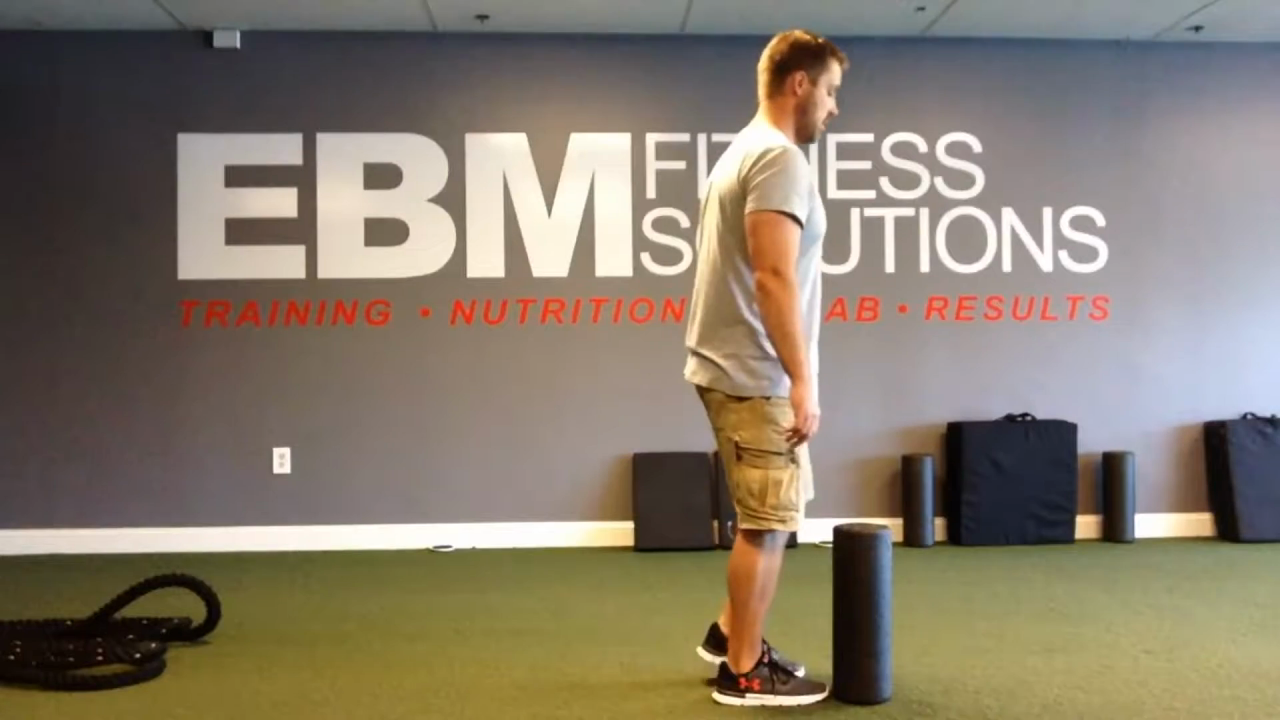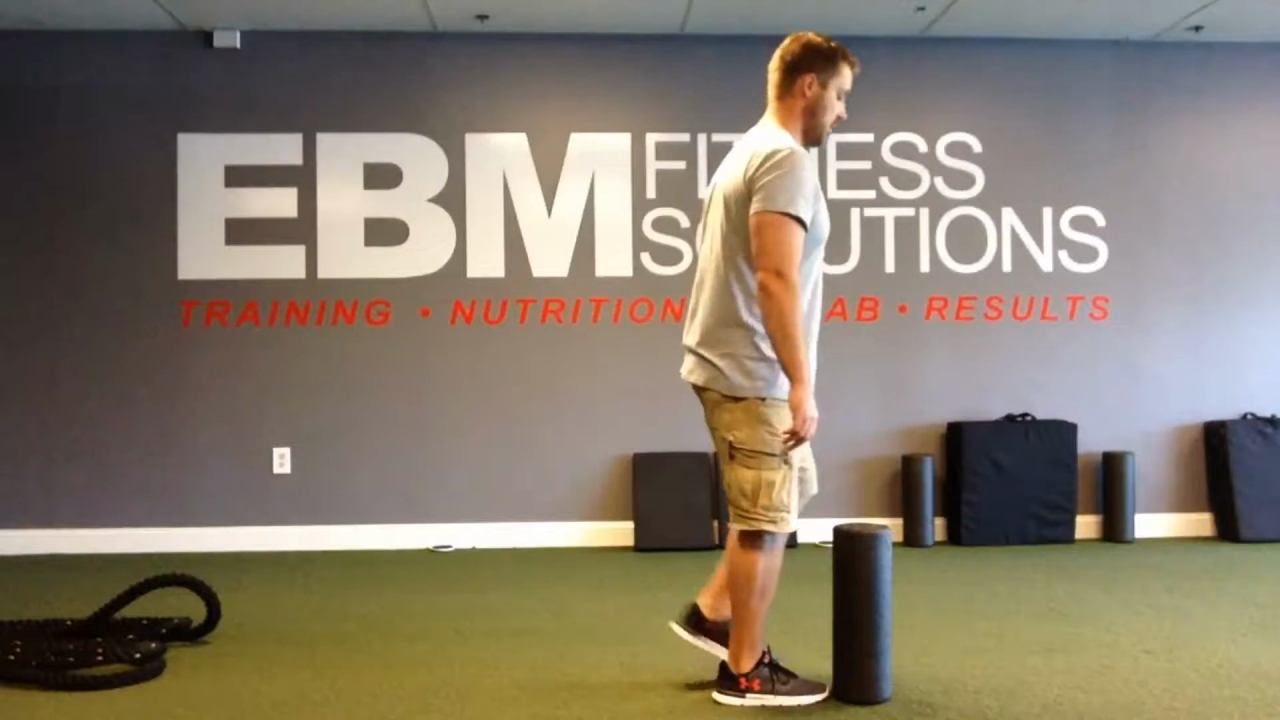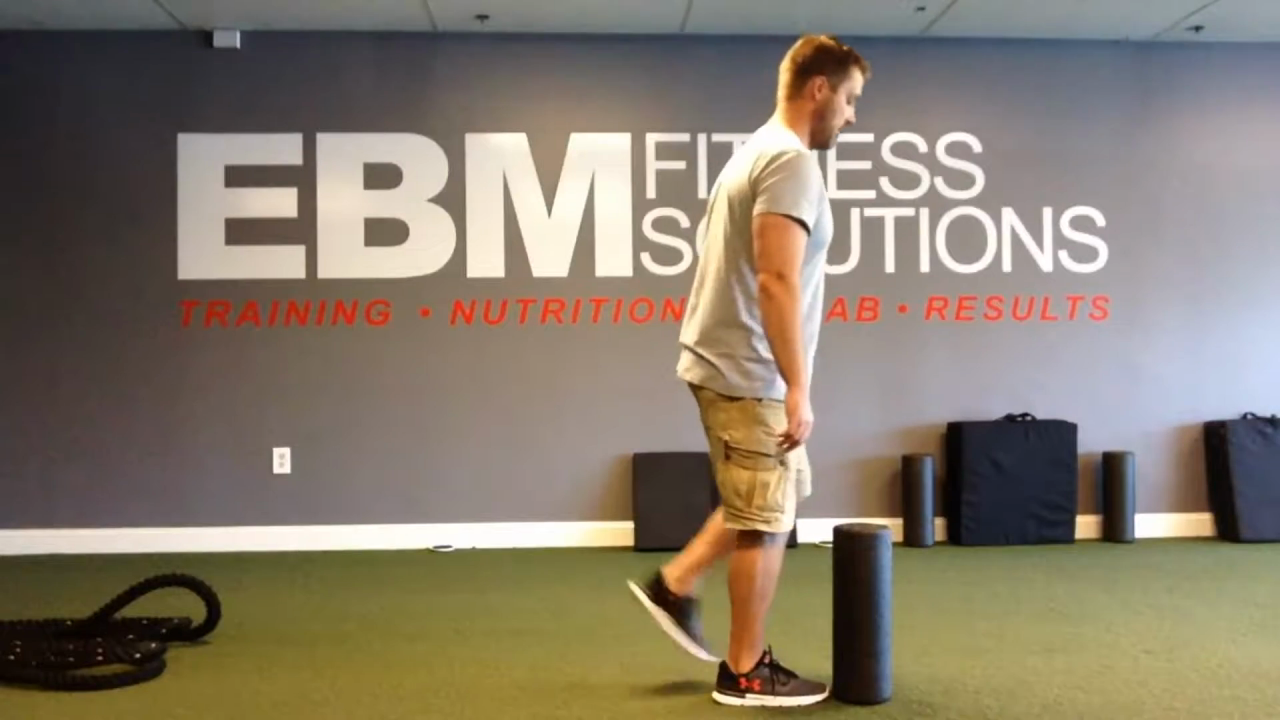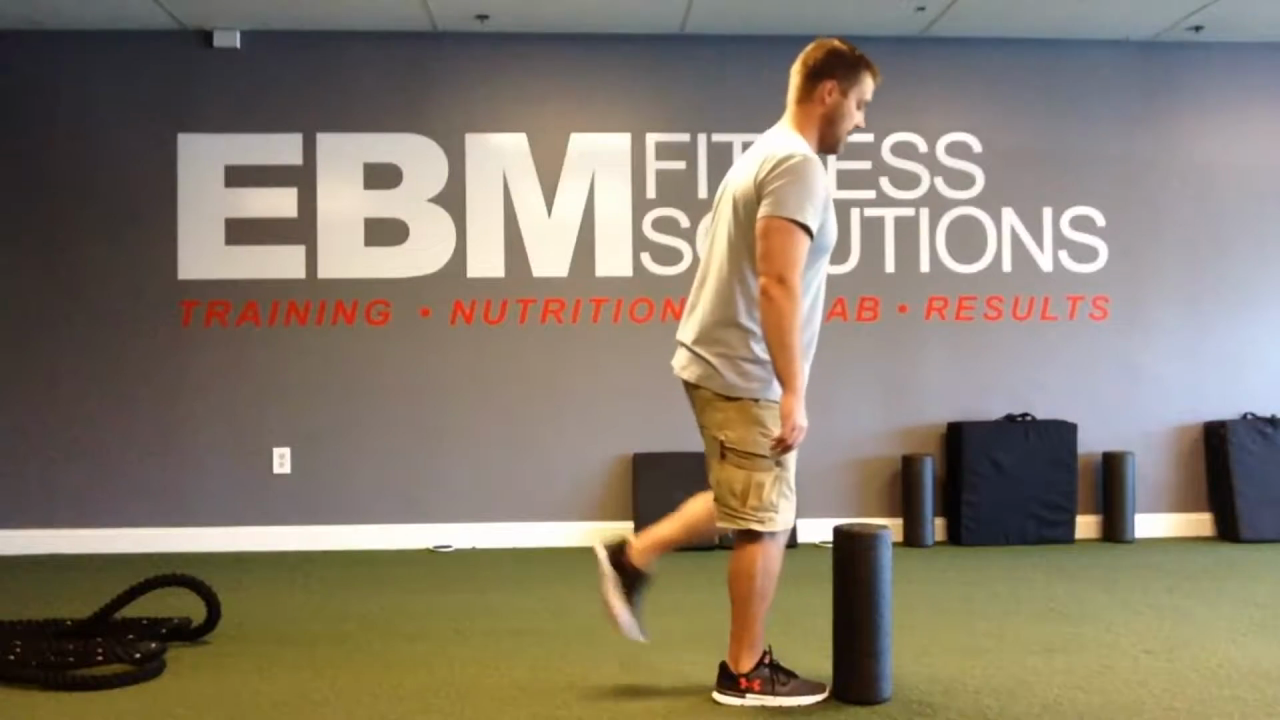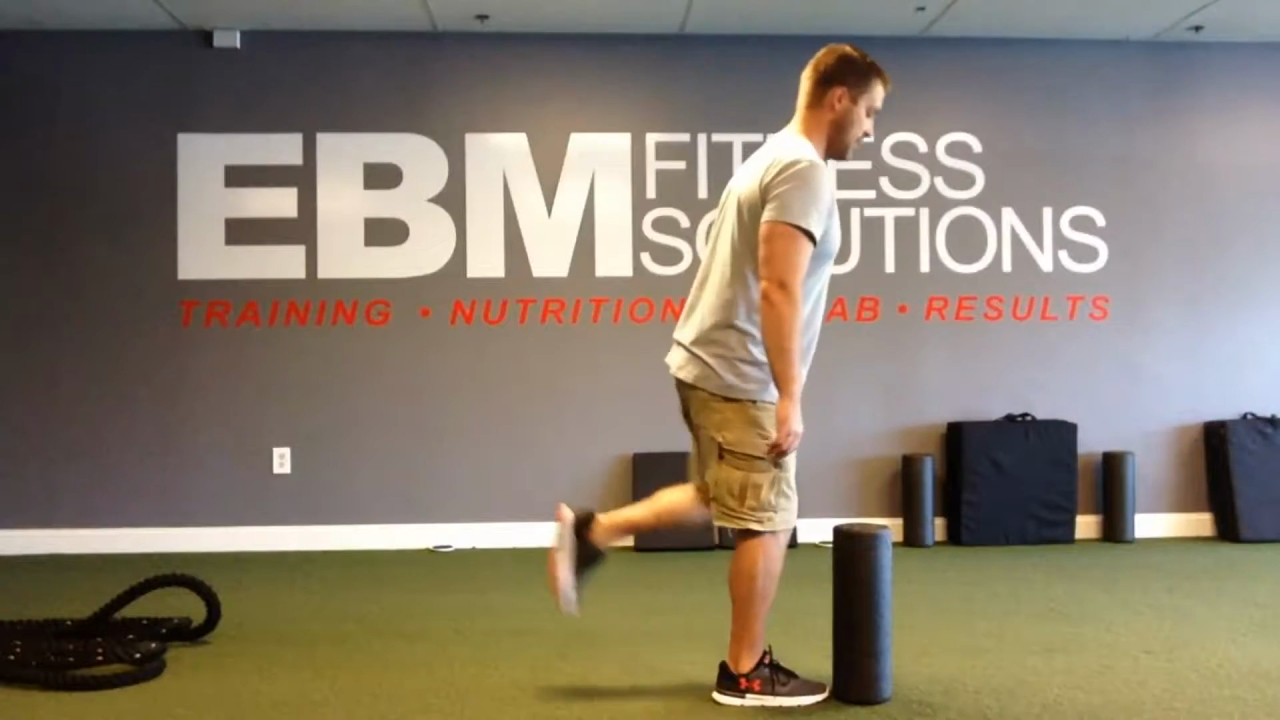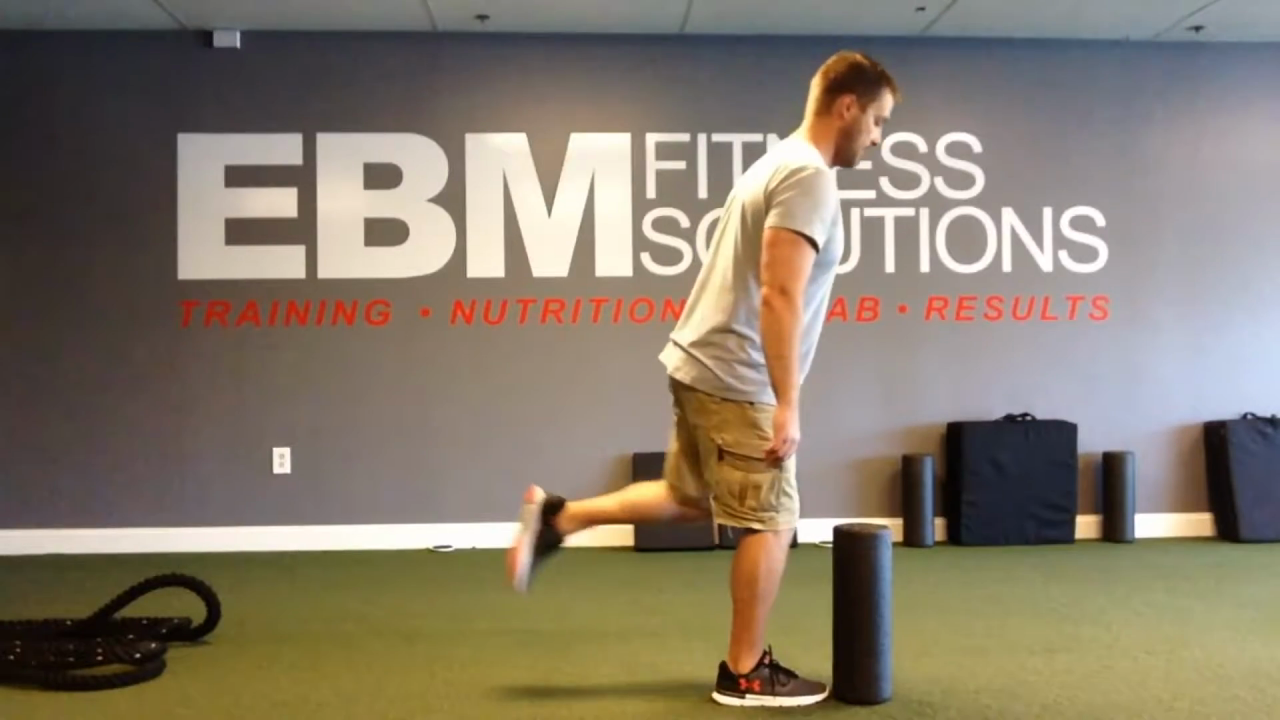
dt=0.1s
person 1, frame 1
left shoulder: (744, 152)
right shoulder: (778, 157)
right elbow: (773, 278)
right wrist: (802, 382)
left hip: (736, 366)
right hip: (753, 374)
left knee: (772, 507)
right knee: (770, 518)
left ankle: (733, 632)
right ankle: (743, 671)
person 1, frame 2
left shoulder: (749, 152)
right shoulder: (784, 158)
right elbow: (776, 280)
right wrist: (801, 384)
left hip: (737, 367)
right hip: (750, 374)
left knee: (784, 497)
right knee: (766, 519)
left ankle: (713, 612)
right ankle: (744, 671)
person 1, frame 3
left shoulder: (759, 152)
right shoulder: (791, 161)
right elbow: (776, 282)
right wrist: (797, 389)
left hip: (727, 359)
right hip: (745, 372)
left knee: (760, 504)
right knee: (768, 519)
left ankle: (675, 589)
right ankle: (745, 672)
person 1, frame 4
left shoulder: (766, 153)
right shoulder: (797, 164)
right elbow: (778, 285)
right wrist: (793, 393)
left hip: (723, 361)
right hip: (743, 372)
left knee: (751, 504)
right knee: (764, 519)
left ankle: (632, 558)
right ankle: (745, 672)
person 1, frame 5
left shoulder: (775, 157)
right shoulder: (804, 169)
right elbow: (776, 291)
right wrist: (788, 400)
left hip: (709, 360)
right hip: (734, 374)
left knee: (719, 498)
right knee: (765, 520)
left ankle: (589, 535)
right ankle: (744, 674)
person 1, frame 6
left shoulder: (779, 163)
right shoulder: (809, 176)
right elbow: (779, 297)
left wrist: (776, 395)
right wrist: (787, 405)
left hip: (703, 363)
right hip: (733, 375)
left knee: (690, 496)
right knee: (768, 519)
left ankle: (558, 519)
right ankle: (746, 673)
